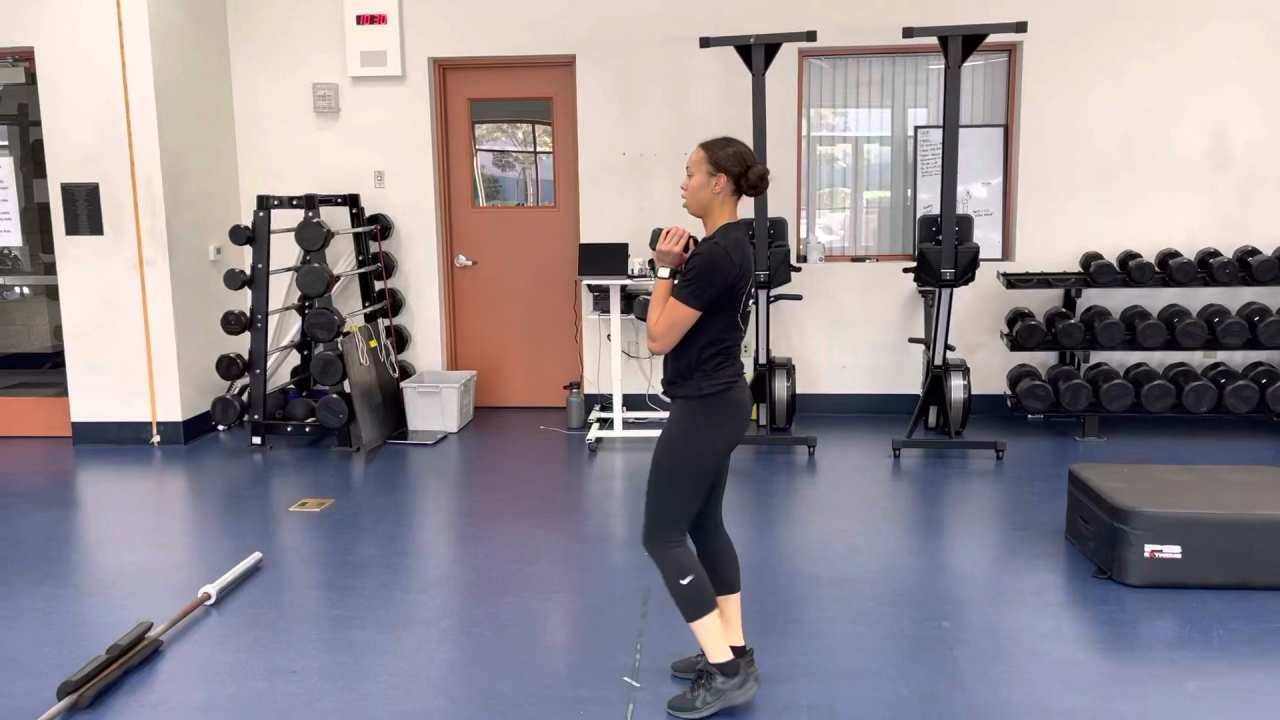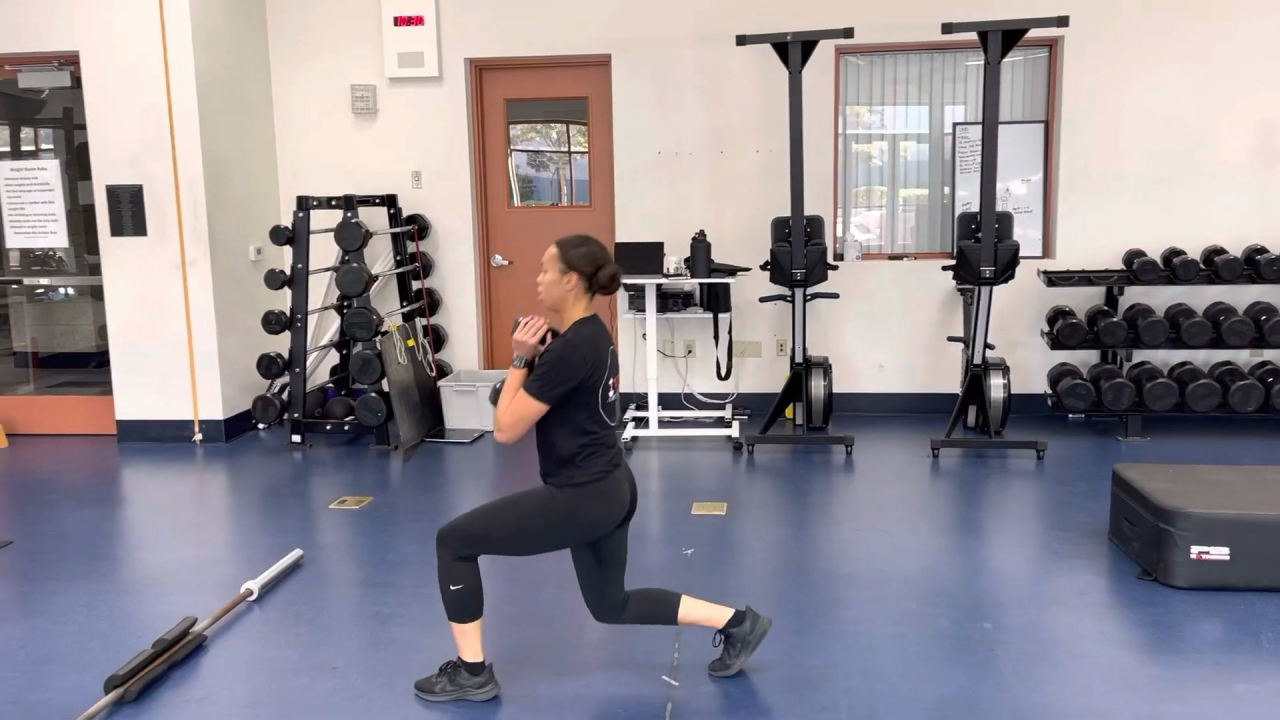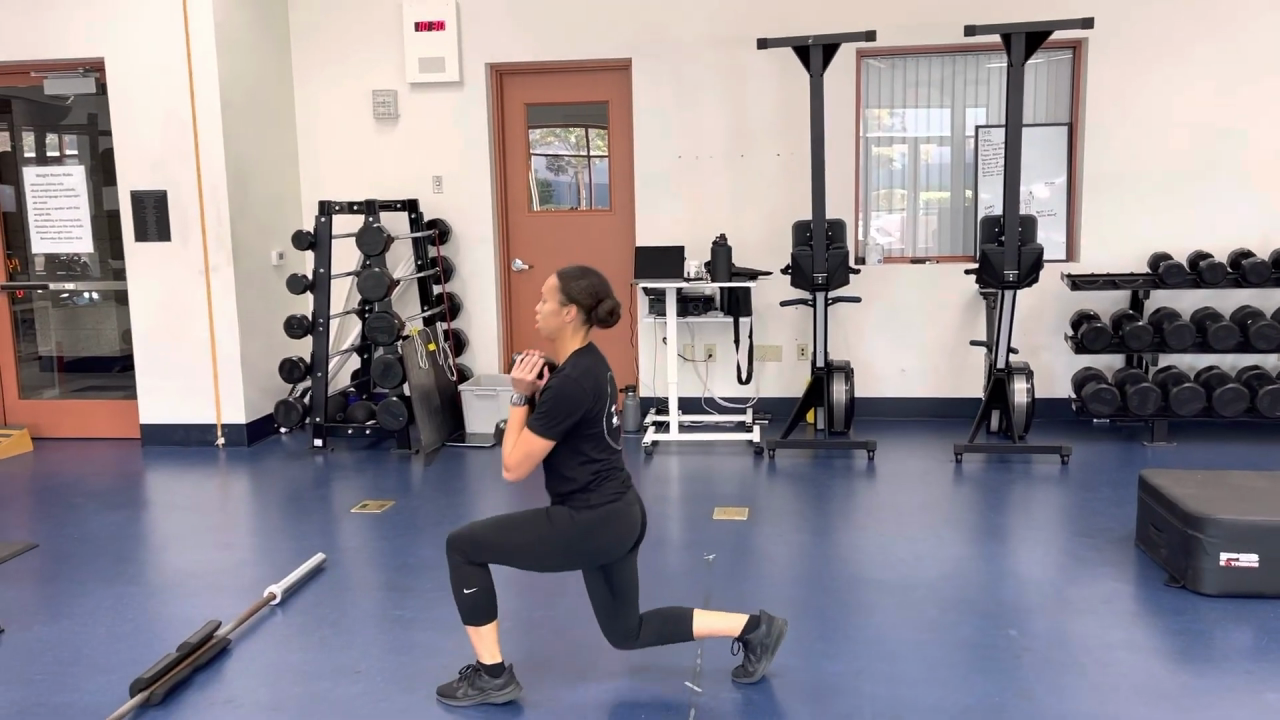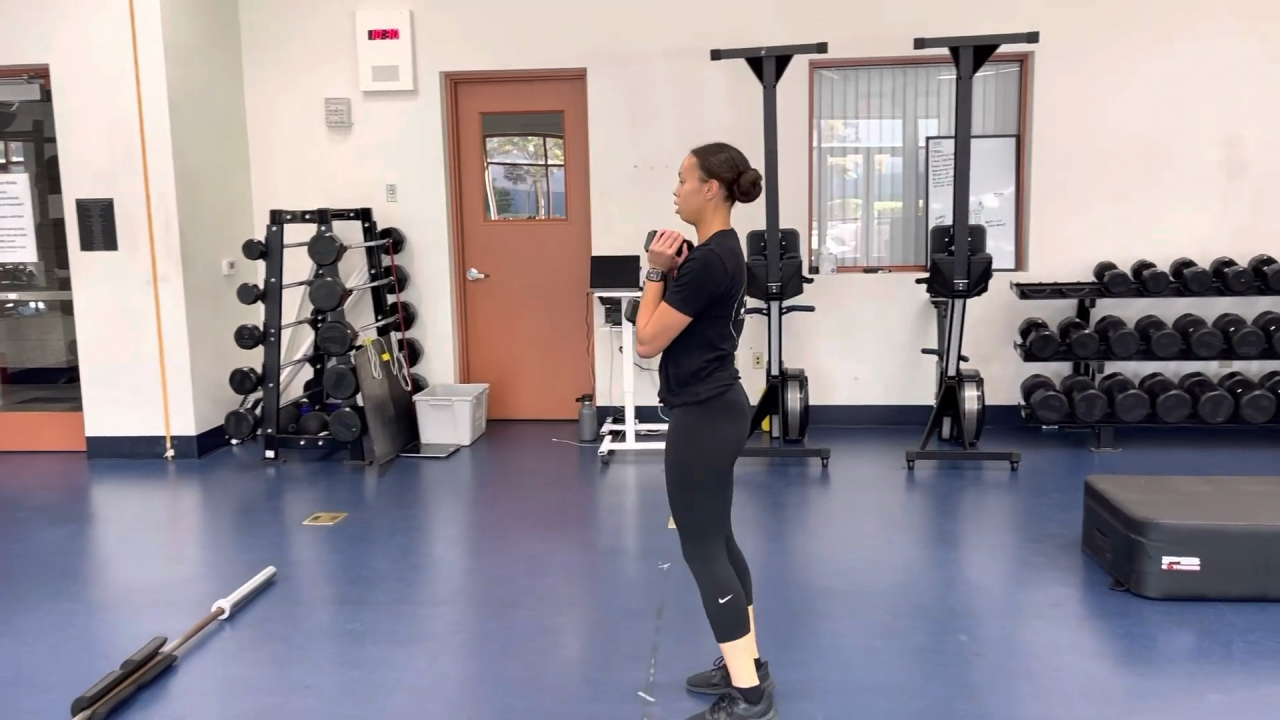
dt=1s
person 1, frame 1
left shoulder: (716, 253)
right shoulder: (731, 243)
left elbow: (659, 338)
left wrist: (665, 269)
right wrist: (677, 267)
left hip: (704, 409)
right hip: (720, 400)
left knee: (663, 536)
right knee: (703, 526)
left ankle: (726, 673)
right ankle: (734, 650)
person 1, frame 2
left shoulder: (571, 346)
right shoulder: (590, 333)
left elbow: (506, 430)
left wrist: (521, 360)
right wrist: (536, 356)
left hip: (580, 497)
right hip: (610, 490)
left knee: (454, 540)
right knee: (611, 604)
left ankle: (471, 671)
right ankle: (737, 623)
person 1, frame 3
left shoulder: (571, 381)
right shoulder: (588, 364)
left elbow: (514, 468)
left wrist: (521, 398)
right wrist: (536, 396)
left hip: (591, 523)
right hip: (617, 516)
left knee: (464, 546)
right knee: (627, 630)
left ankle: (492, 675)
right ankle: (754, 628)
person 1, frame 4
left shoulder: (708, 259)
right shoulder: (720, 251)
left elbow: (648, 340)
right elbow: (679, 323)
left wrist: (656, 271)
right wrist: (671, 270)
left hip: (702, 417)
right hip: (719, 408)
left knee: (701, 552)
right knee: (716, 540)
right ankle: (749, 666)
